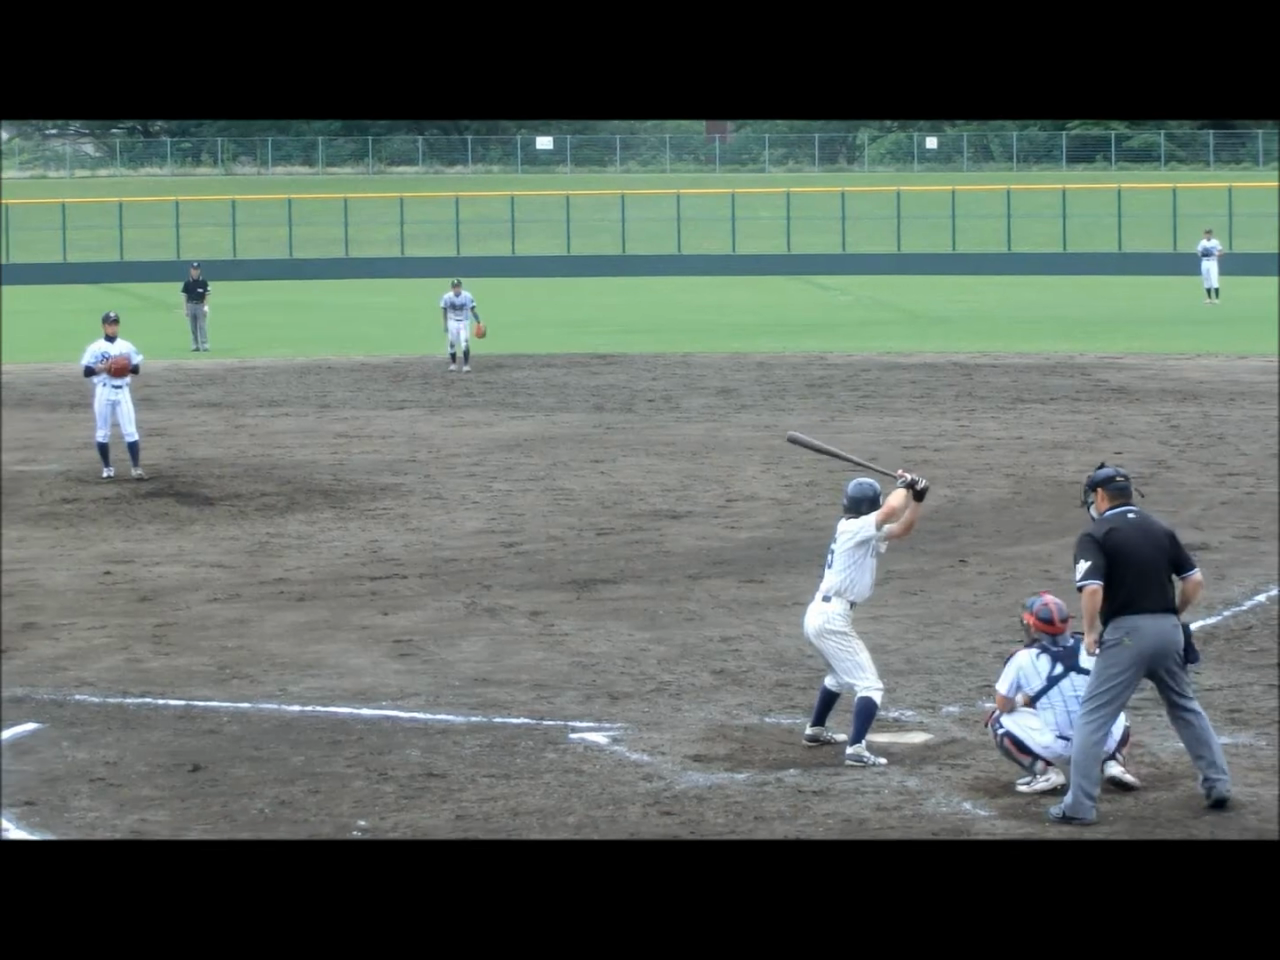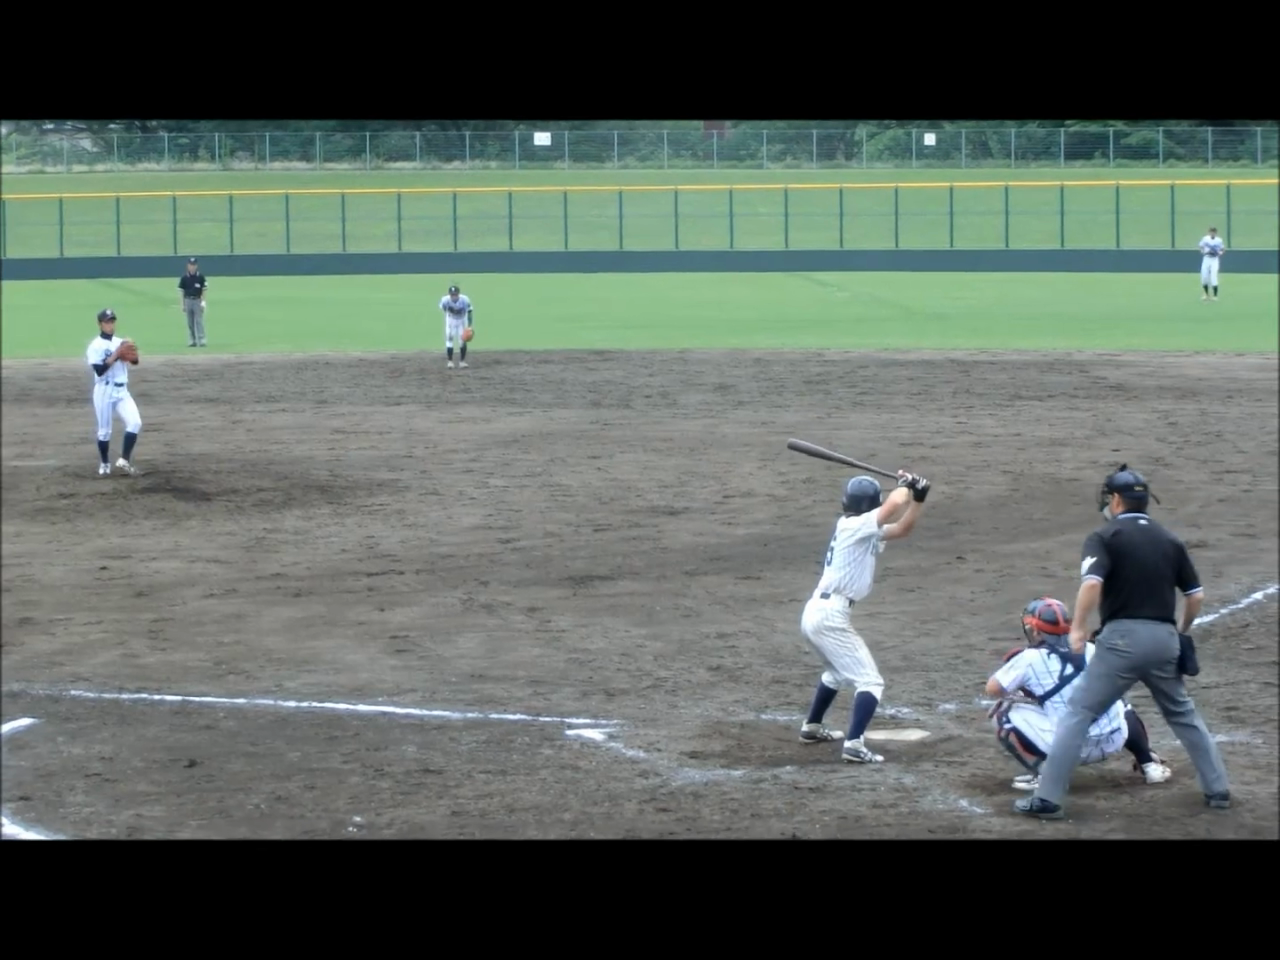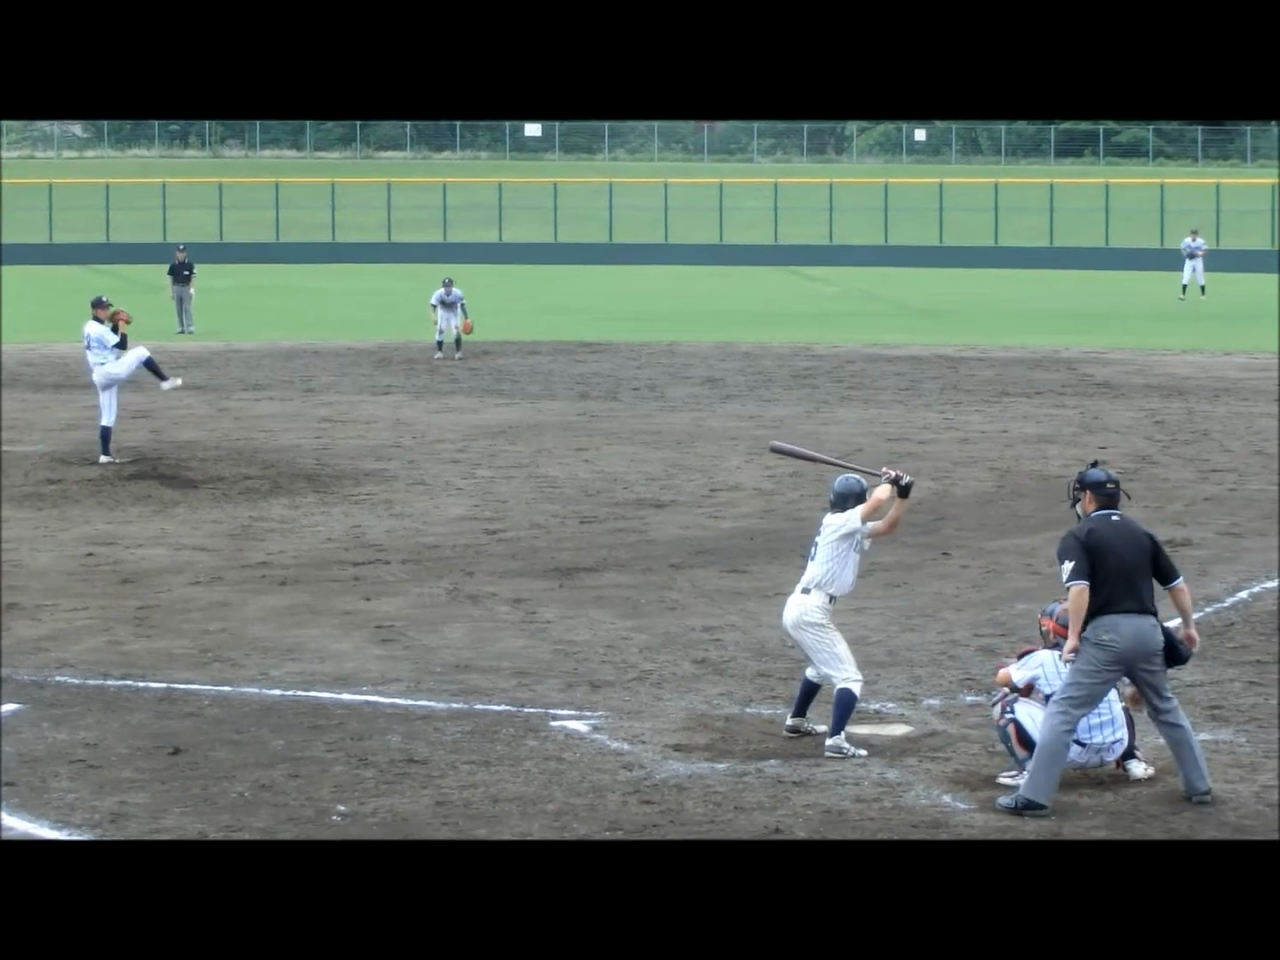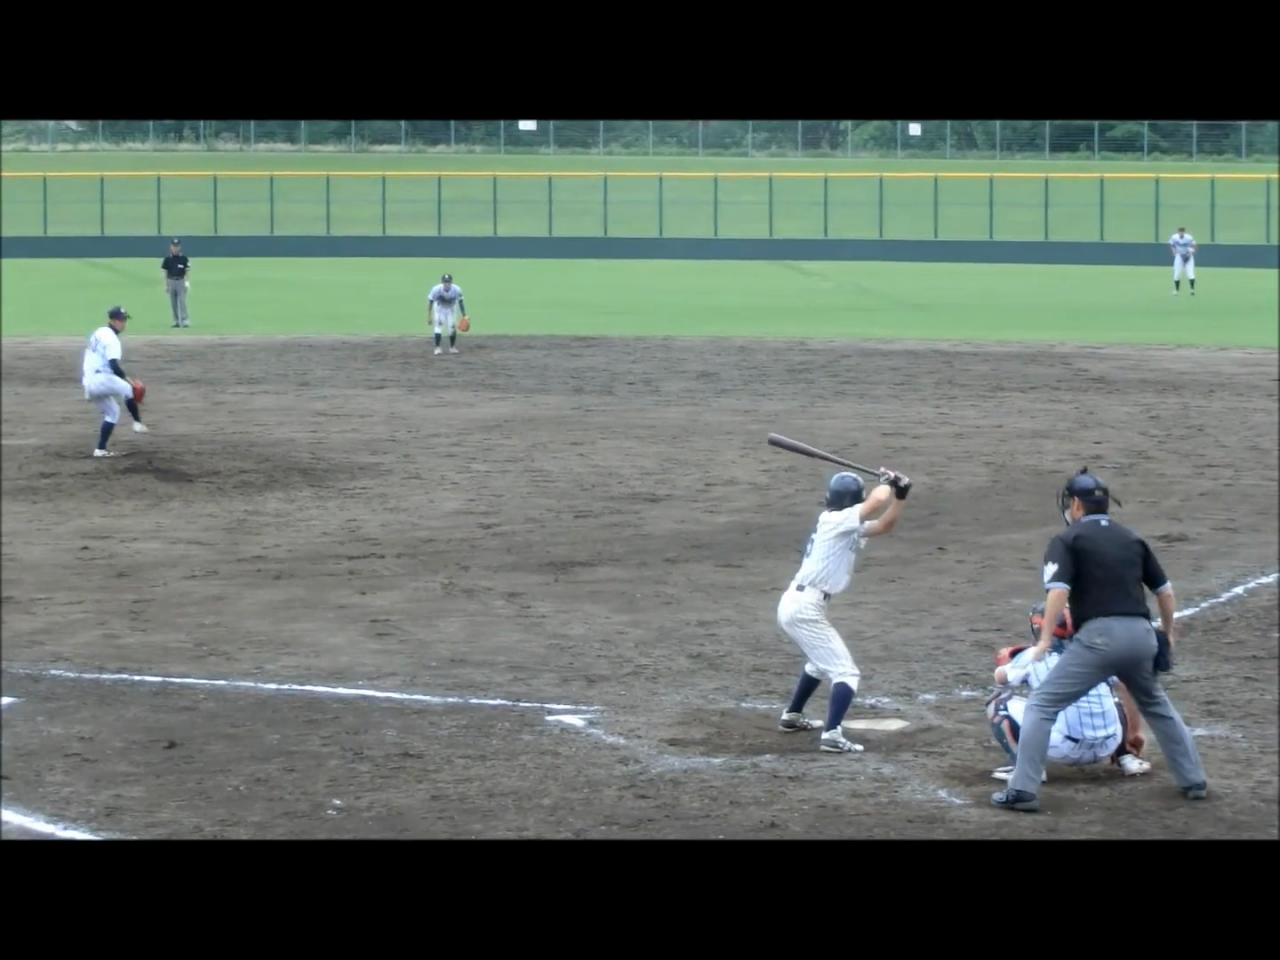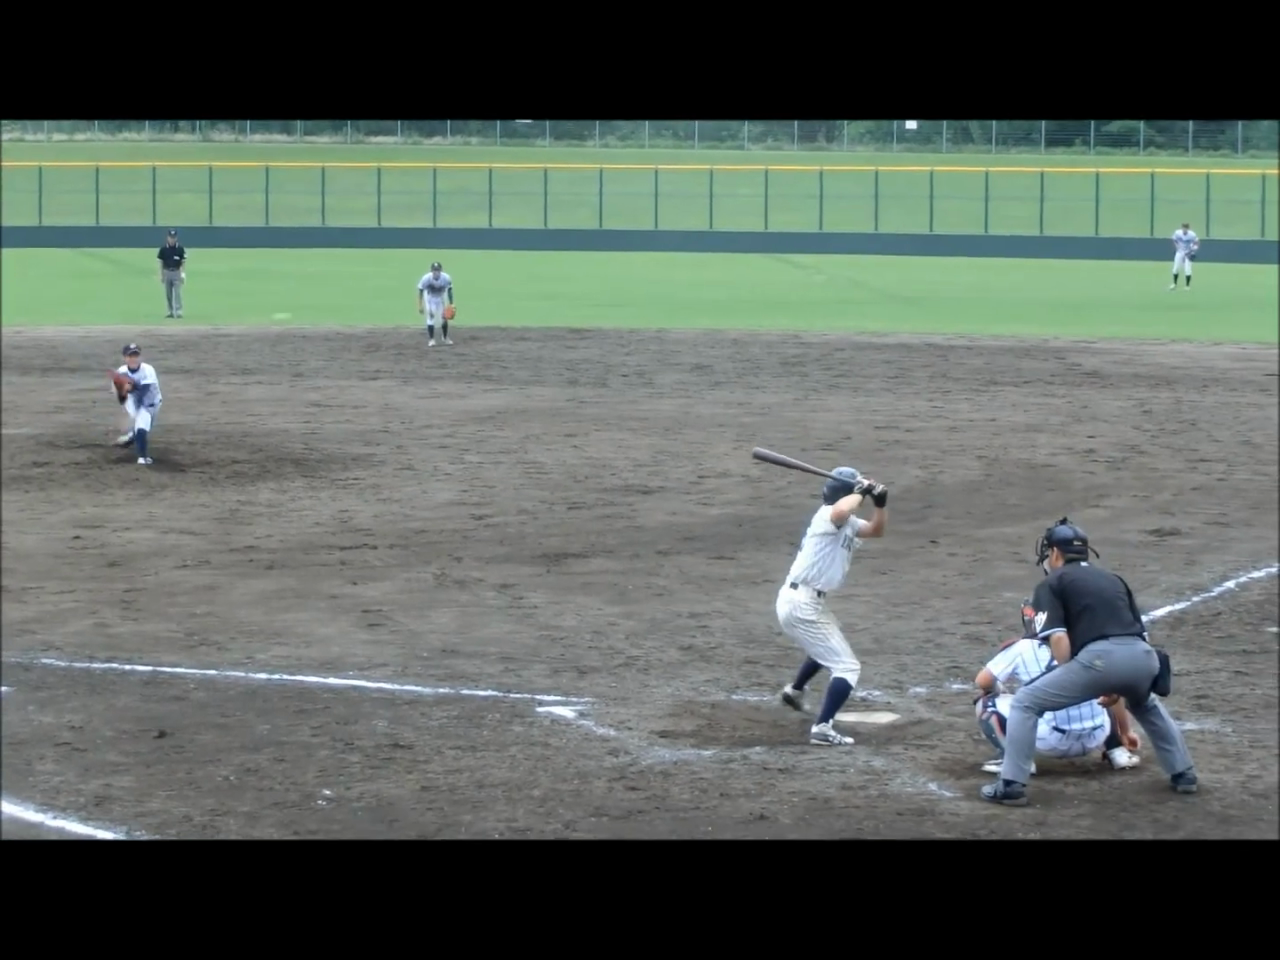
dt=0.7s
person 1, frame 1
left shoulder: (1095, 535)
right shoulder: (1161, 529)
left elbow: (1092, 588)
right elbow: (1194, 579)
left wrist: (1090, 631)
left hip: (1126, 633)
right hip: (1168, 631)
left knee: (1093, 718)
right knee: (1185, 708)
left ankle: (1080, 805)
right ankle: (1217, 783)
person 1, frame 2
left shoulder: (1105, 536)
right shoulder: (1170, 540)
left elbow: (1092, 584)
right elbow: (1196, 595)
left wrist: (1077, 629)
right wrist: (1181, 631)
left hip: (1122, 639)
right hip: (1164, 638)
left knee: (1079, 714)
right knee: (1183, 715)
left ankle: (1046, 800)
right ankle: (1217, 789)
person 1, frame 3
left shoulder: (1078, 536)
right shoulder: (1143, 534)
left elbow: (1078, 590)
right elbow: (1177, 586)
left wrist: (1073, 636)
right wrist: (1188, 626)
left hip: (1106, 634)
right hip: (1148, 632)
left knee: (1063, 711)
right knee: (1166, 710)
left ankle: (1034, 796)
right ankle: (1199, 785)
person 1, frame 4
left shoulder: (1067, 540)
right shoulder: (1132, 539)
left elbow: (1058, 591)
right elbow: (1165, 592)
left wrist: (1045, 639)
right wrist: (1167, 631)
left hip: (1098, 637)
right hip: (1140, 634)
left knee: (1041, 705)
right knee: (1157, 707)
left ankle: (1022, 789)
right ankle: (1193, 780)
person 1, frame 5
left shoulder: (1051, 584)
right shoulder: (1113, 579)
left elbow: (1058, 639)
left wrist: (1069, 683)
left hip: (1100, 658)
right hip: (1143, 658)
left knee: (1024, 702)
right knee: (1145, 705)
left ankle: (1012, 785)
right ankle: (1183, 774)
person 2, frame 1
left shoulder: (860, 530)
right shoulder: (855, 528)
left elbow: (901, 529)
right elbow: (891, 508)
left wrist: (917, 498)
right wrist: (903, 485)
left hip: (820, 615)
right hip: (832, 618)
left knee: (840, 675)
right knee: (869, 685)
left ankle: (815, 730)
right ankle: (856, 749)
person 2, frame 2
left shoulder: (862, 529)
right shoulder: (855, 526)
left elbow: (901, 529)
right elbow: (894, 505)
left wrist: (918, 498)
right wrist: (904, 484)
left hip: (817, 612)
right hip: (830, 615)
left knee: (838, 672)
right knee: (870, 681)
left ankle: (812, 727)
right ankle: (854, 743)
person 2, frame 3
left shoulder: (853, 529)
right shoulder: (840, 522)
left elbow: (887, 526)
right elbow: (877, 501)
left wrist: (902, 495)
right wrist: (888, 481)
left hip: (801, 607)
right hip: (811, 611)
left knee: (822, 667)
right knee: (849, 677)
left ankle: (796, 721)
right ankle: (836, 740)
person 2, frame 4
left shoulder: (846, 525)
right shoulder: (837, 520)
left elbow: (883, 525)
right elbow: (876, 501)
left wrist: (900, 494)
right wrist: (887, 481)
left hip: (796, 604)
right hip: (805, 608)
left knee: (821, 662)
right knee: (846, 672)
left ankle: (792, 716)
right ankle: (832, 734)
person 2, frame 5
left shoulder: (846, 520)
right shoulder: (828, 515)
left elbow: (877, 530)
right elbow: (841, 510)
left wrist: (880, 503)
right wrist: (861, 491)
left hip: (799, 600)
right hip: (801, 604)
left knee: (821, 647)
right knee: (847, 667)
left ankle: (795, 691)
right ankle: (822, 728)
